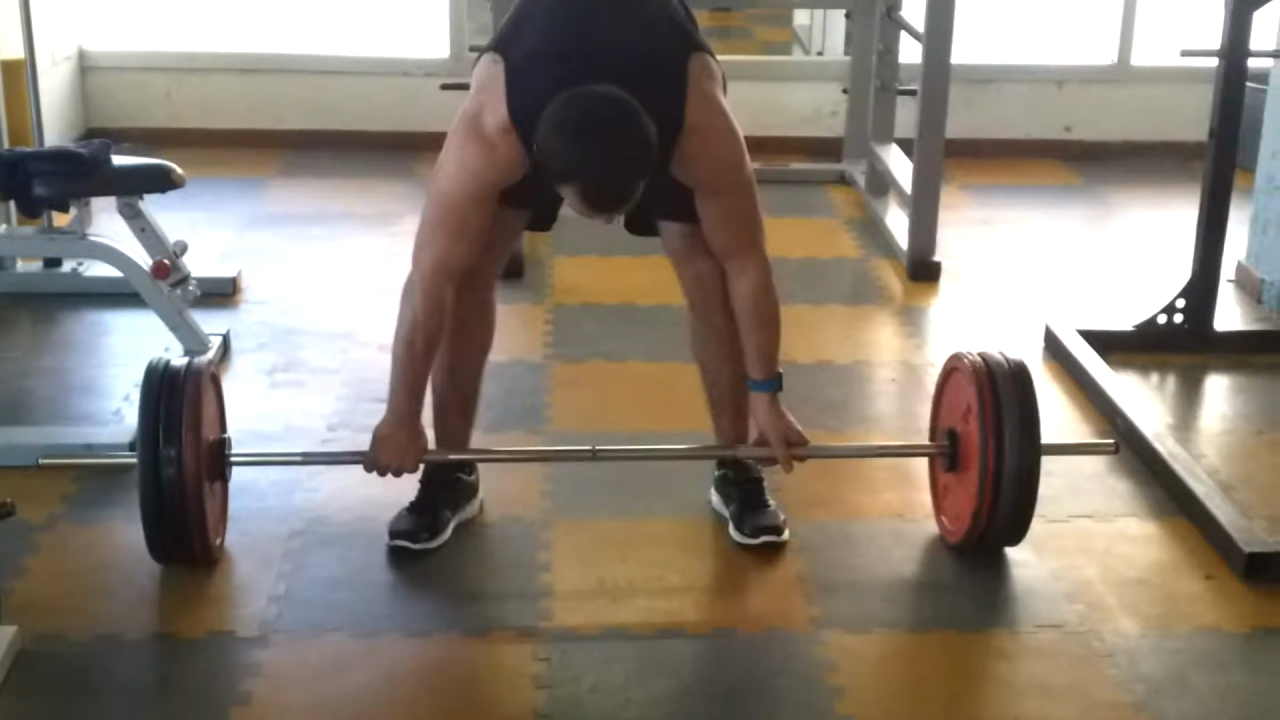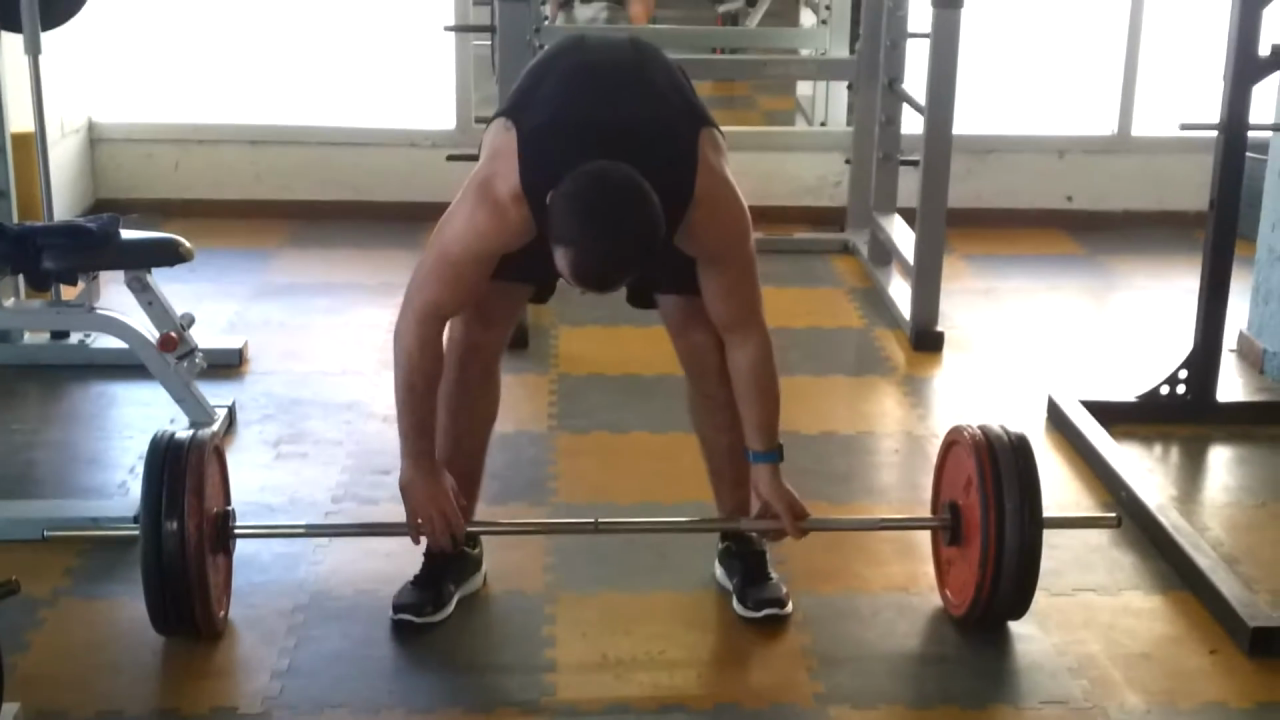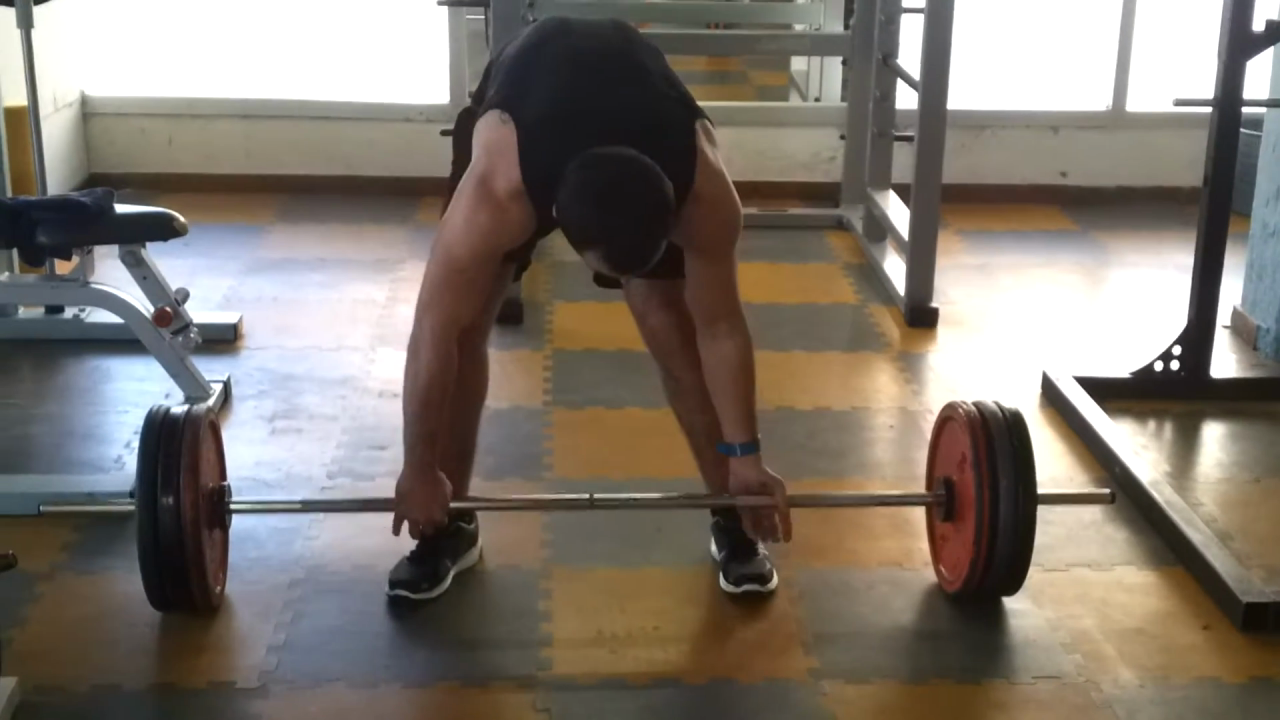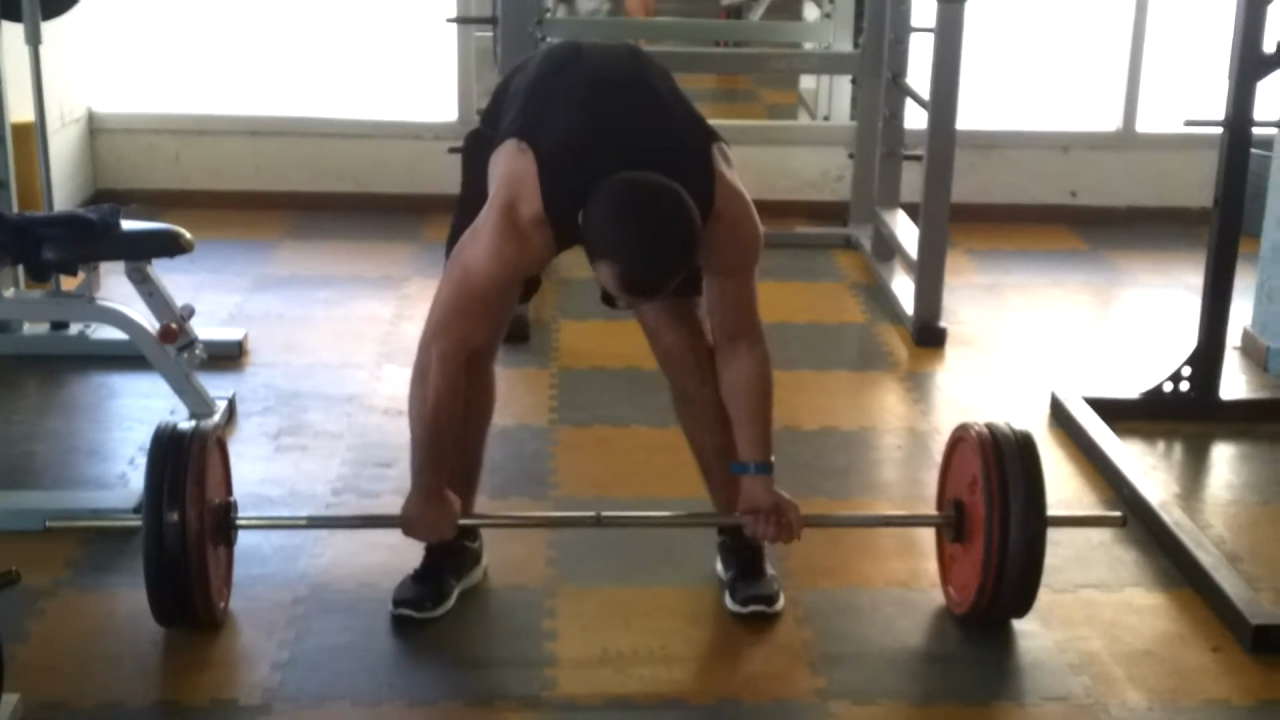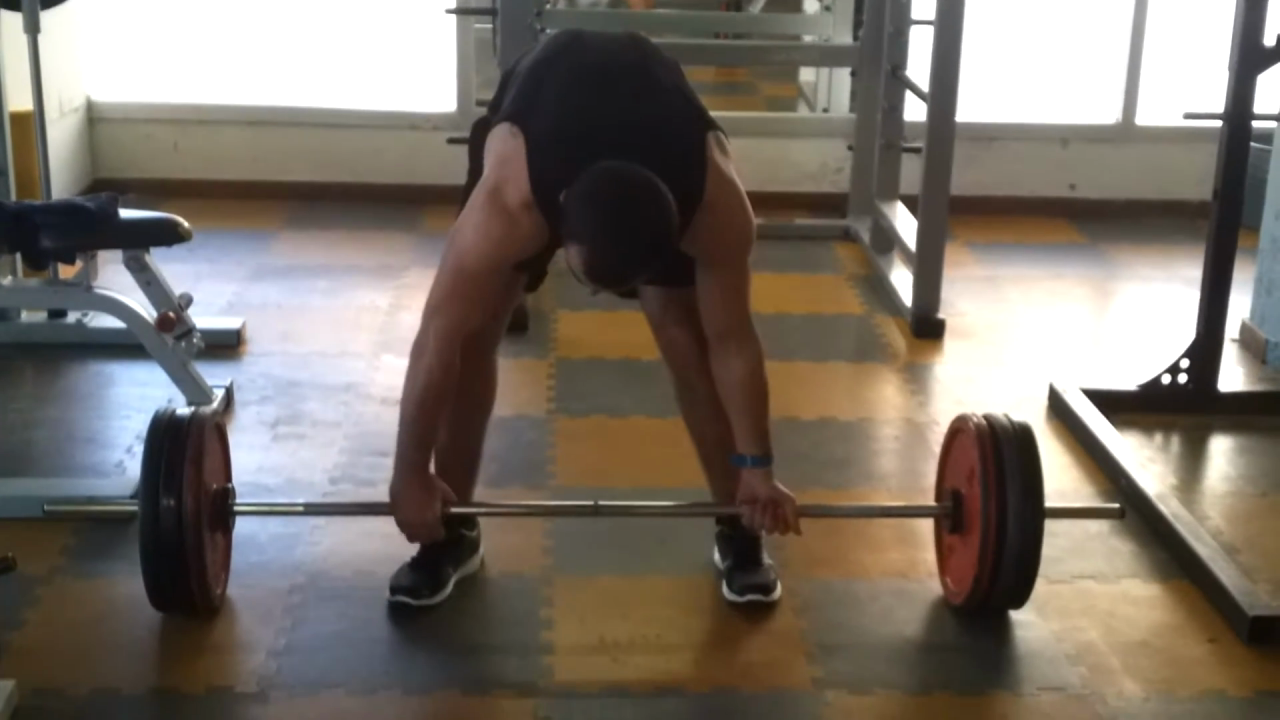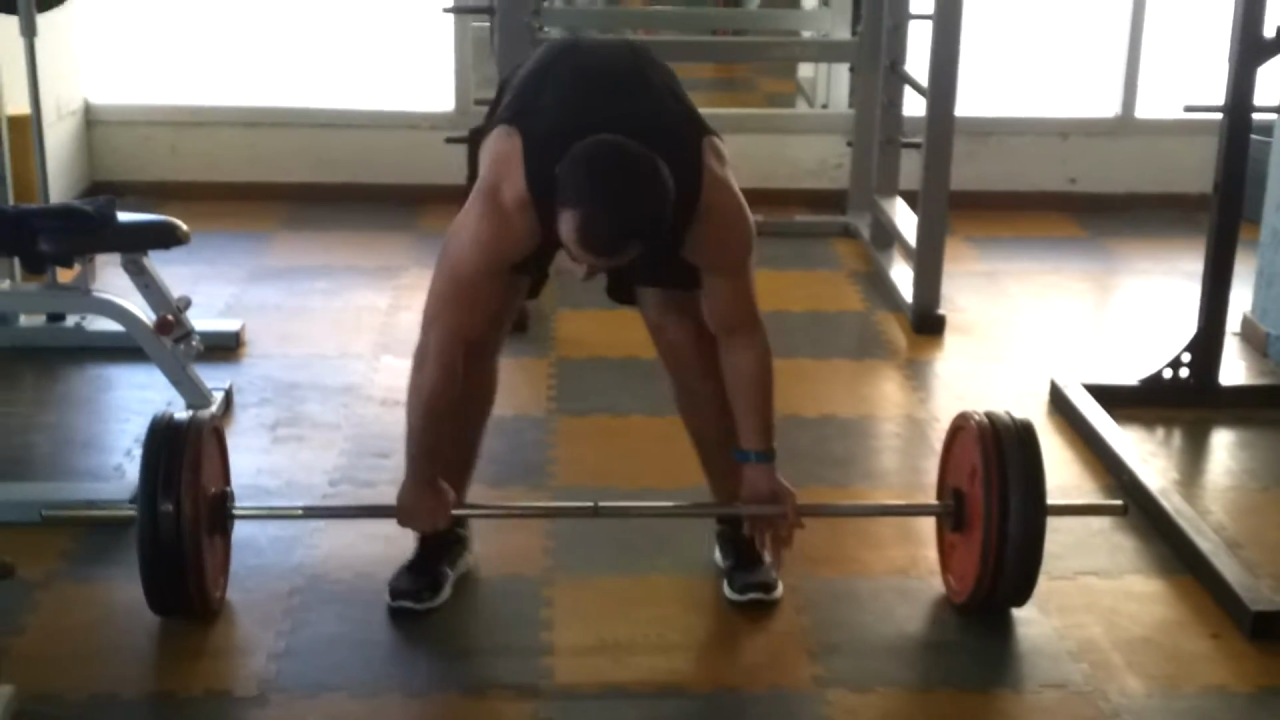
dt=0.7s
person 1, frame 1
left shoulder: (703, 130)
right shoulder: (490, 134)
left elbow: (744, 262)
right elbow: (432, 277)
left wrist: (765, 394)
right wrist: (401, 418)
left hip: (661, 78)
right hip: (536, 71)
left knee: (707, 270)
right knee: (469, 268)
left ankle: (737, 471)
right ankle: (451, 472)
person 1, frame 2
left shoulder: (709, 202)
right shoulder: (498, 199)
left elbow: (742, 334)
right elbow: (419, 320)
left wrist: (765, 466)
right wrist: (419, 466)
left hip: (665, 153)
right hip: (543, 140)
left knee: (703, 341)
right knee: (475, 335)
left ankle: (739, 542)
right ankle: (455, 548)
person 1, frame 3
left shoulder: (705, 193)
right shoulder: (497, 195)
left elbow: (719, 325)
right elbow: (436, 331)
left wrist: (746, 458)
right wrist: (420, 471)
left knee: (670, 320)
right knee: (467, 319)
left ankle: (730, 521)
right ankle: (453, 526)
person 1, frame 4
left shoulder: (725, 214)
right shoulder: (516, 219)
left elbow: (738, 342)
right elbow: (441, 352)
left wrist: (757, 475)
right wrist: (428, 493)
left knee: (684, 341)
right knee: (473, 342)
left ankle: (739, 540)
right ankle: (454, 542)
person 1, frame 5
left shoulder: (717, 207)
right shoulder: (508, 203)
left elbow: (730, 339)
right elbow: (440, 336)
left wrist: (756, 468)
right wrist: (410, 474)
left knee: (687, 335)
right knee: (474, 329)
left ankle: (736, 529)
right ankle: (452, 531)
person 1, frame 6
left shoulder: (714, 207)
right shoulder: (505, 201)
left elbow: (740, 334)
right elbow: (442, 342)
left wrist: (759, 465)
right wrist: (420, 482)
left knee: (688, 341)
right knee: (474, 339)
left ankle: (736, 527)
right ankle: (442, 534)
